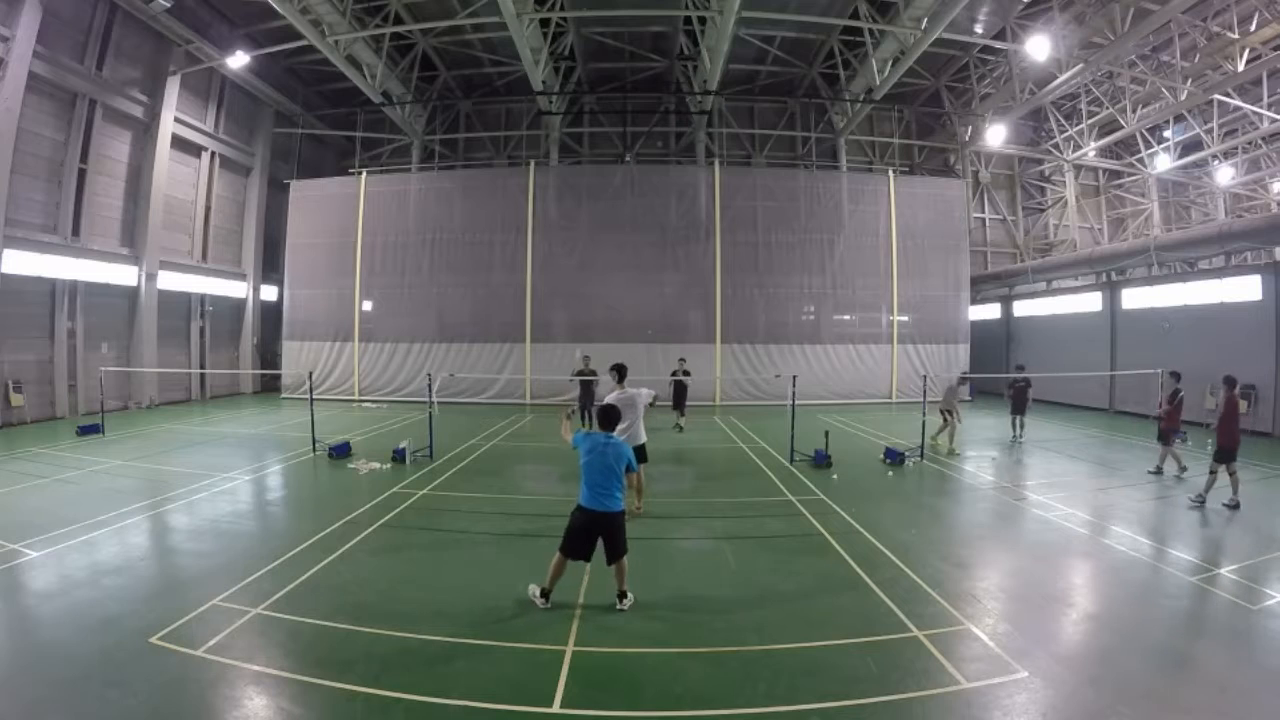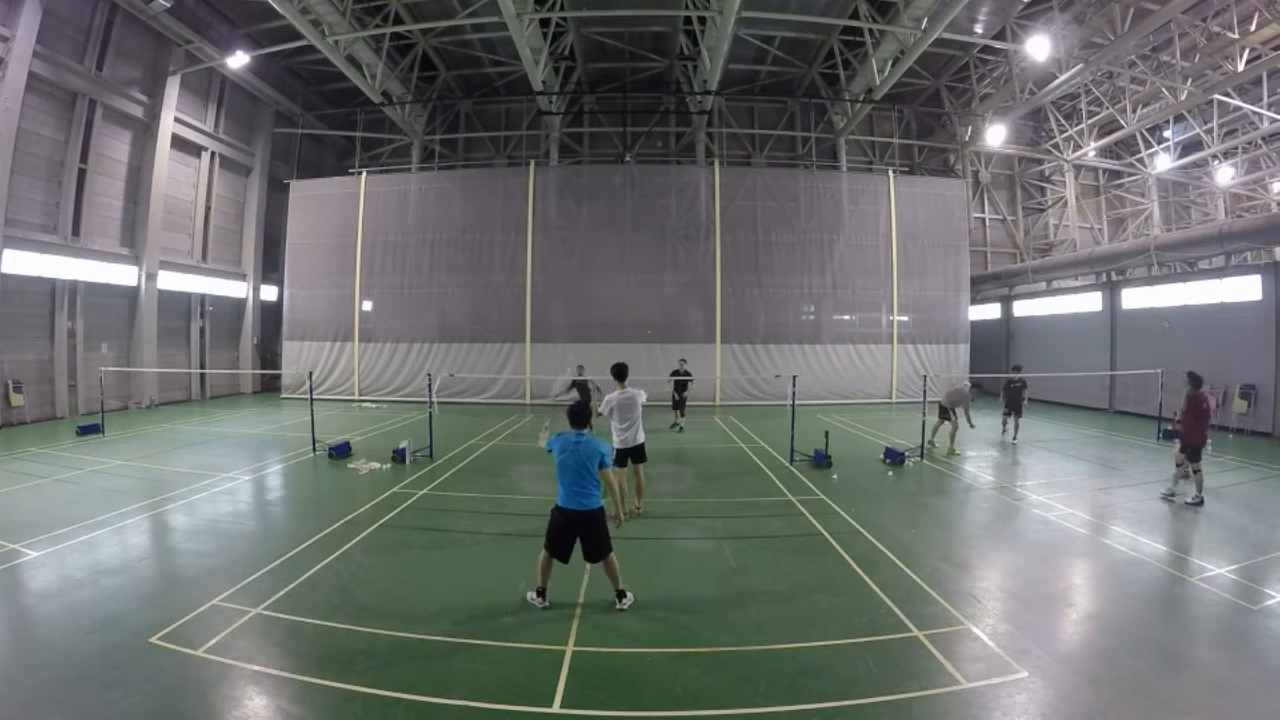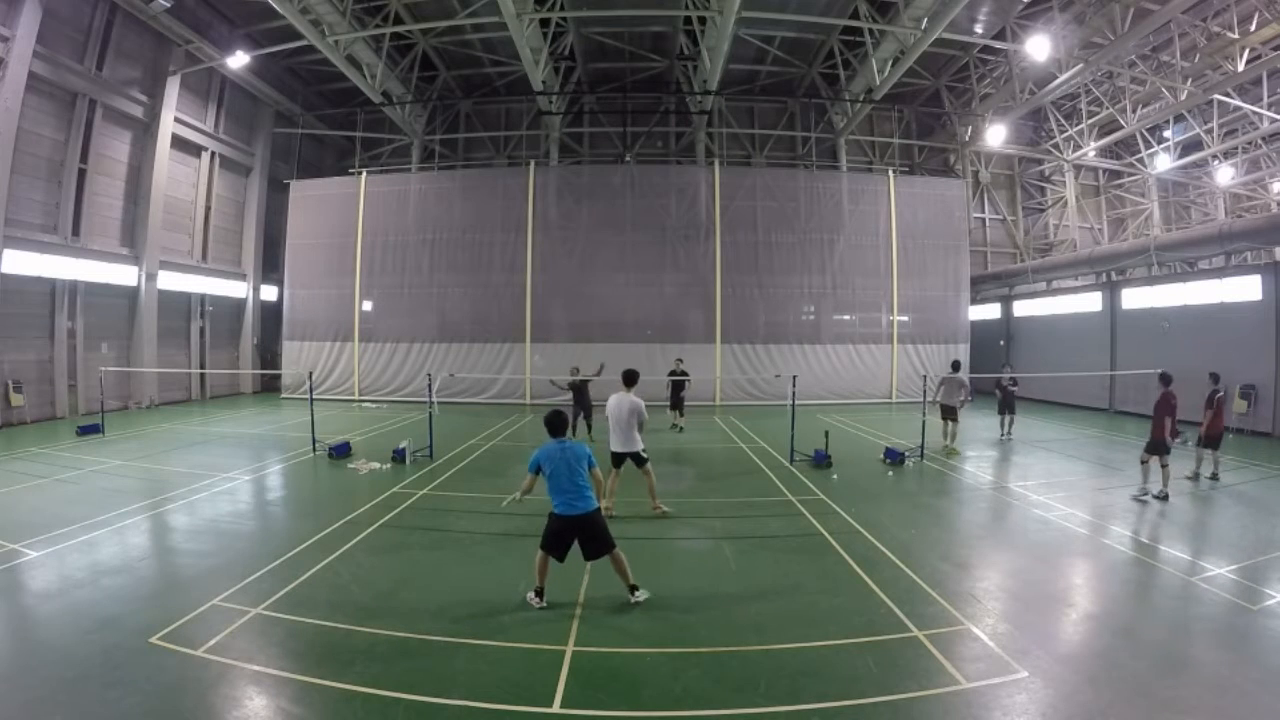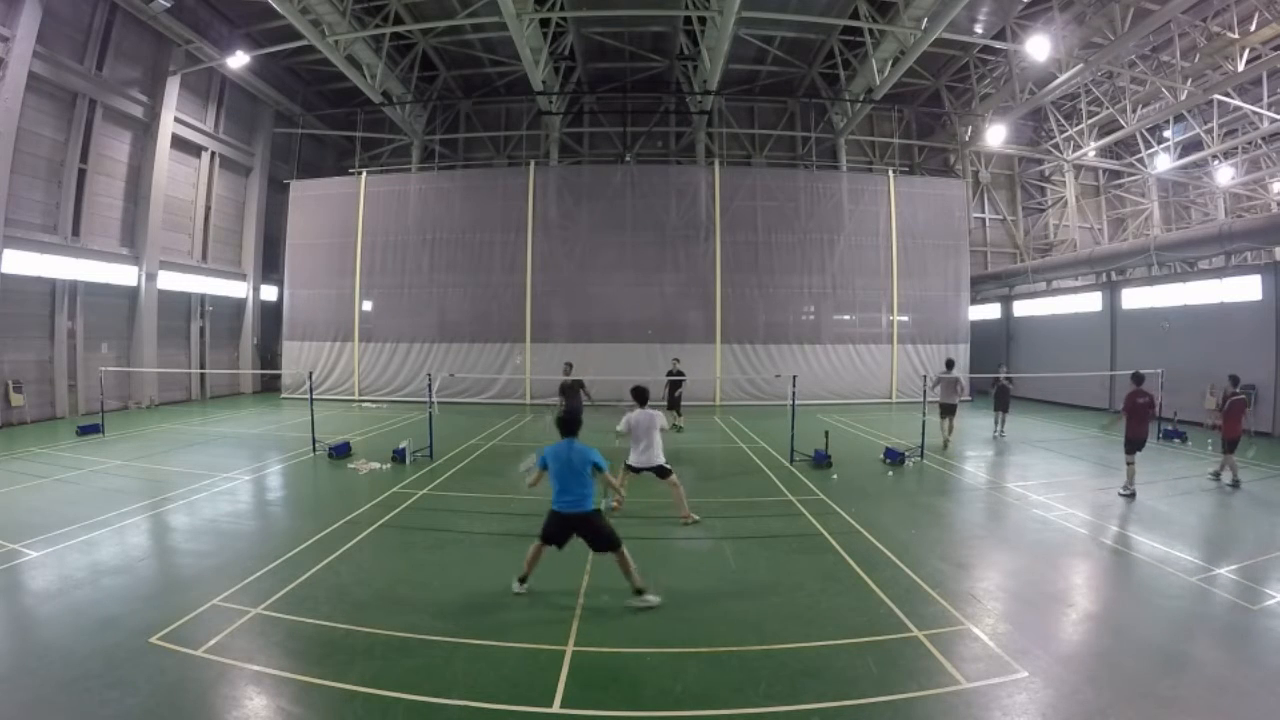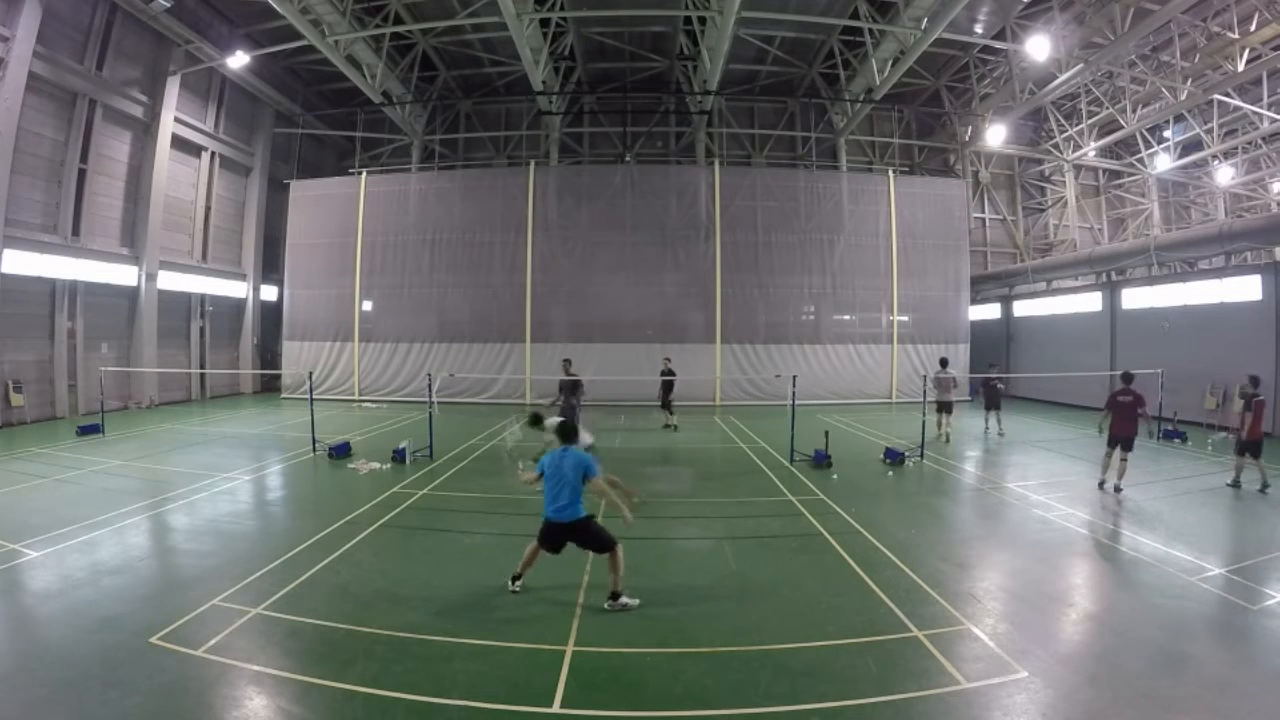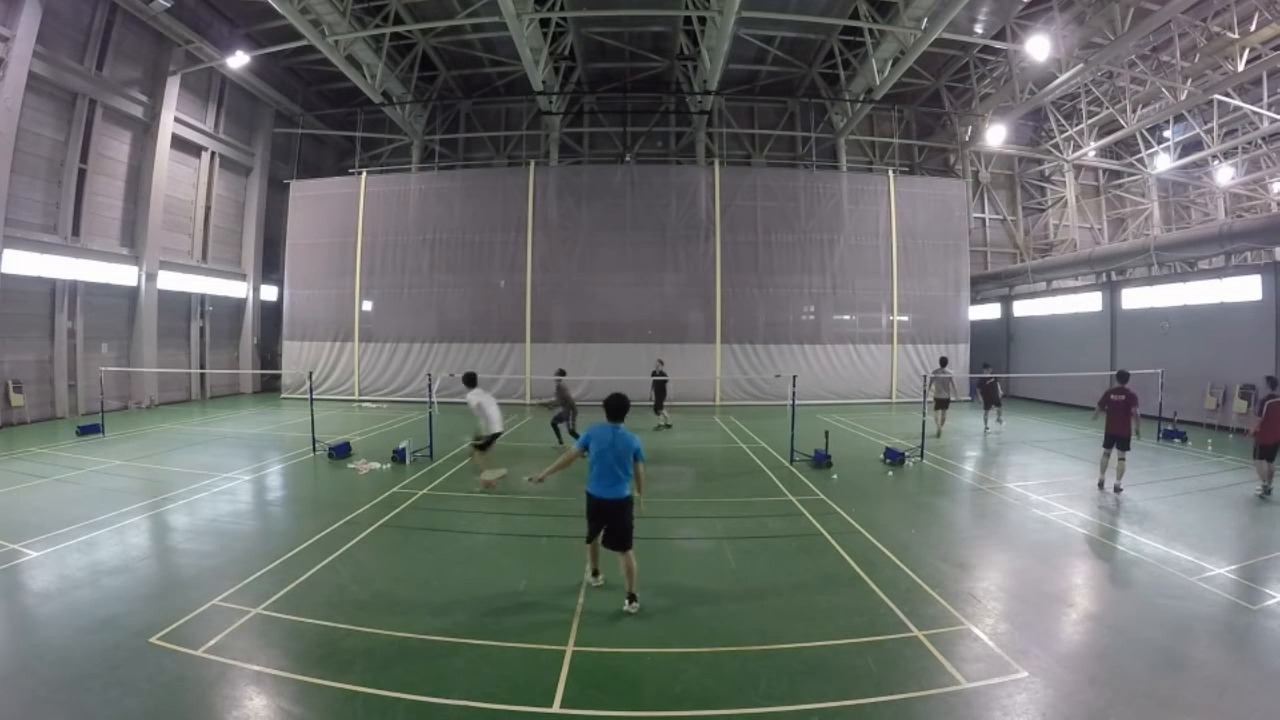
dt=0.5s
person 1, frame 1
left shoulder: (586, 440)
right shoulder: (625, 449)
left elbow: (565, 435)
left wrist: (566, 419)
left hip: (586, 510)
right hip: (614, 512)
left knee: (564, 553)
right knee: (619, 555)
left ankle: (544, 594)
right ankle: (622, 596)
person 1, frame 2
left shoulder: (557, 441)
right shoulder: (599, 446)
left elbow: (543, 443)
right elbow: (610, 481)
left wrist: (544, 431)
right wrist: (618, 509)
left hip: (564, 510)
right hip: (592, 510)
left knee: (548, 552)
right knee: (606, 554)
left ankle: (540, 594)
right ankle: (621, 596)
person 1, frame 3
left shoulder: (541, 454)
right shoulder: (582, 449)
left elbow: (528, 487)
right elbow: (599, 480)
left wrist: (519, 495)
right wrist: (597, 502)
left hip: (562, 515)
right hip: (589, 512)
left knee: (545, 552)
right knee: (612, 551)
left ankle: (538, 595)
right ankle: (633, 590)
person 1, frame 4
left shoulder: (548, 452)
right shoulder: (590, 452)
left elbow: (533, 482)
right elbow: (610, 481)
left wrist: (529, 481)
right wrist: (620, 492)
left hip: (560, 513)
right hip: (587, 513)
left knee: (541, 543)
right knee: (618, 549)
left ankle: (522, 580)
right ankle: (640, 593)
person 1, frame 5
left shoulder: (548, 458)
right shoulder: (584, 459)
left elbow: (531, 479)
right elbow: (600, 488)
left wrist: (523, 474)
right wrist: (623, 509)
left hip: (553, 520)
right hip: (577, 520)
left knee: (538, 544)
right knee: (615, 548)
left ankle: (516, 579)
right ankle: (616, 597)
person 1, frame 6
left shoulder: (593, 432)
right shoulder: (633, 440)
left elbow: (569, 457)
right elbow: (639, 472)
left wrist: (544, 474)
right wrist: (639, 493)
left hip: (596, 497)
right hip: (621, 499)
left knee: (593, 537)
right knee: (625, 549)
left ankle: (594, 574)
right ankle: (631, 598)
